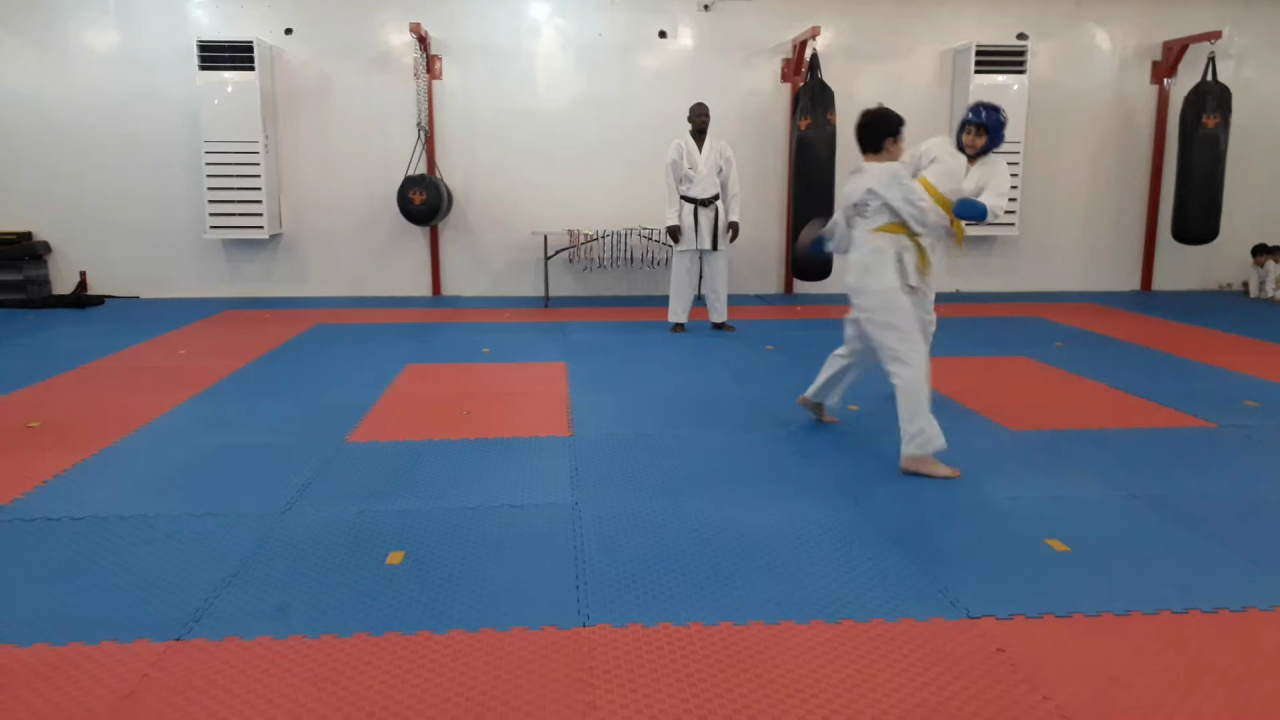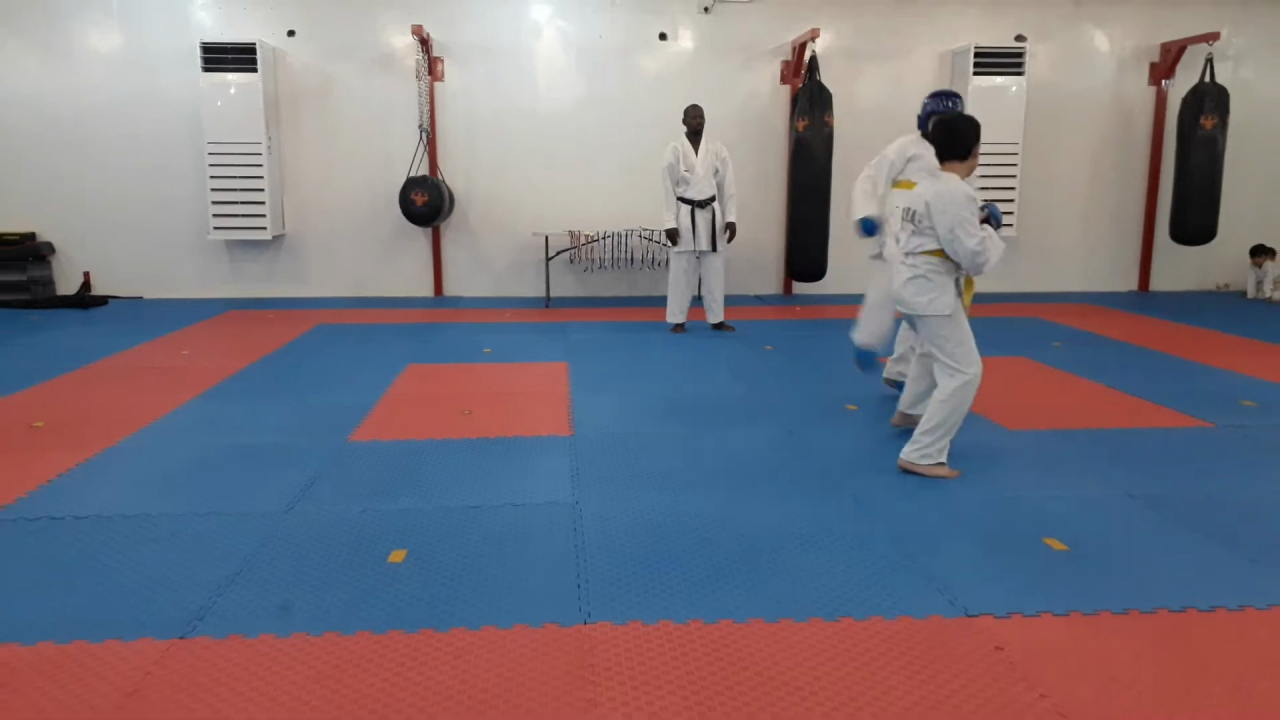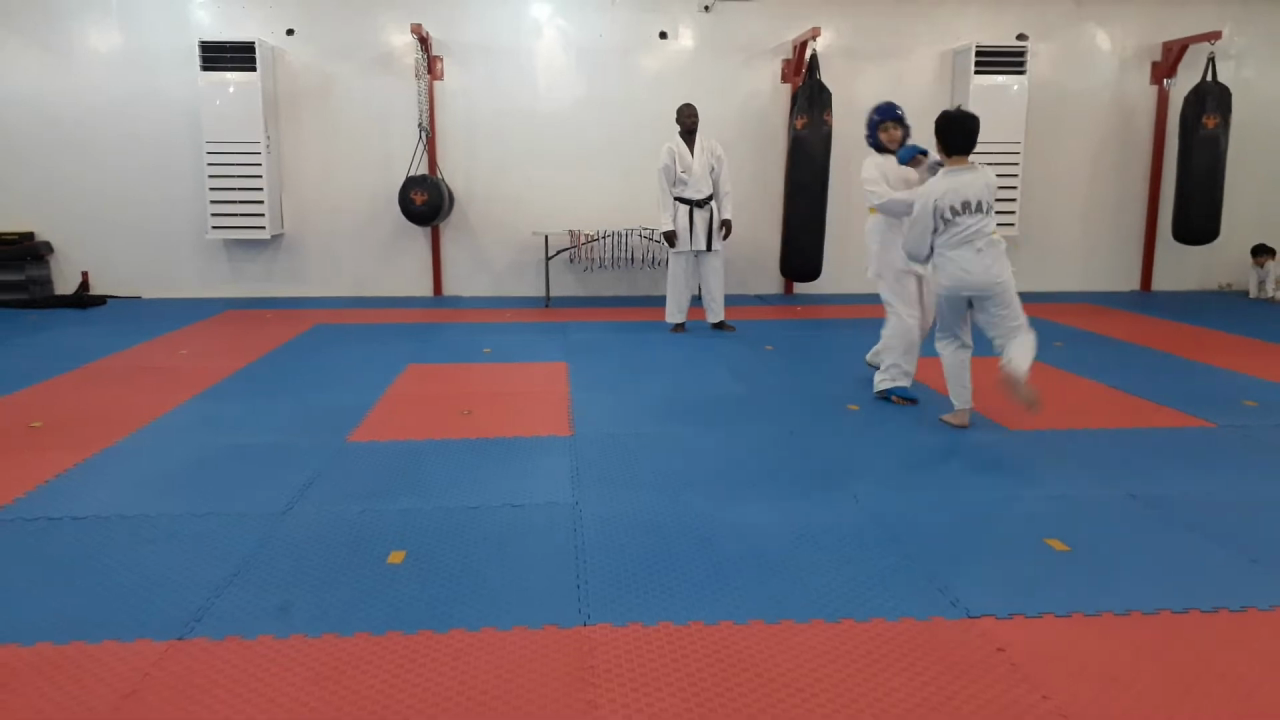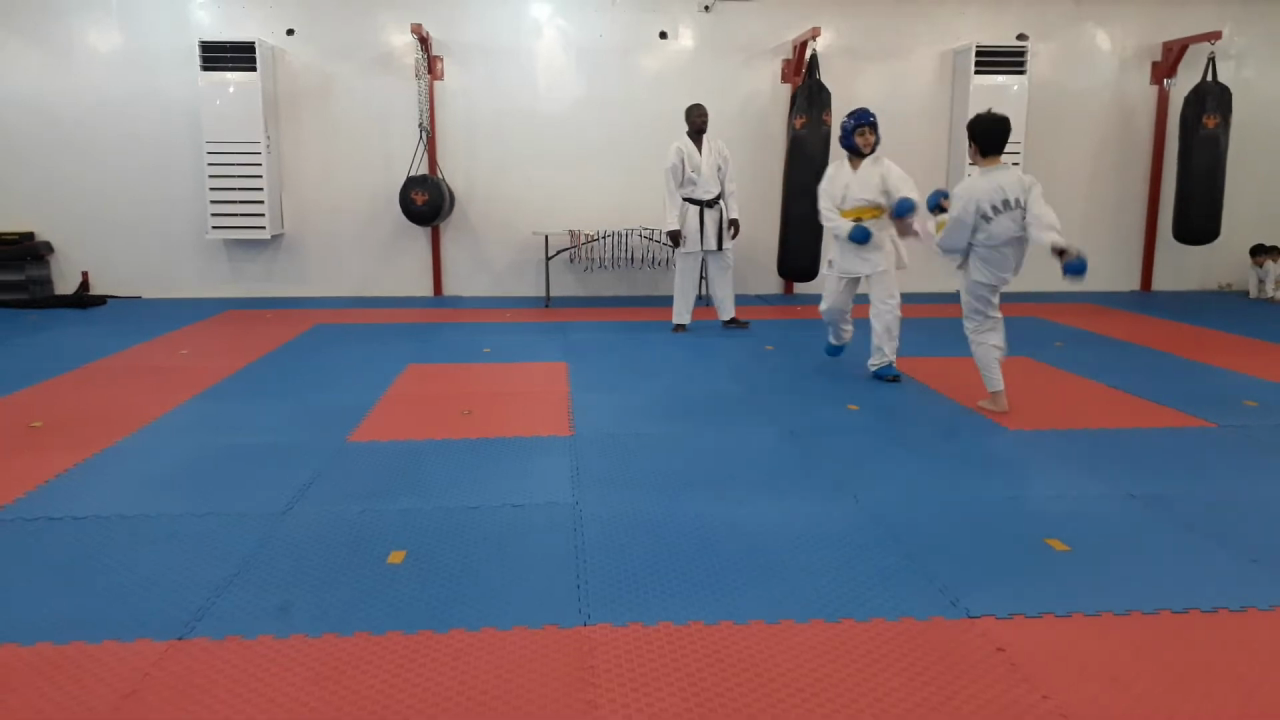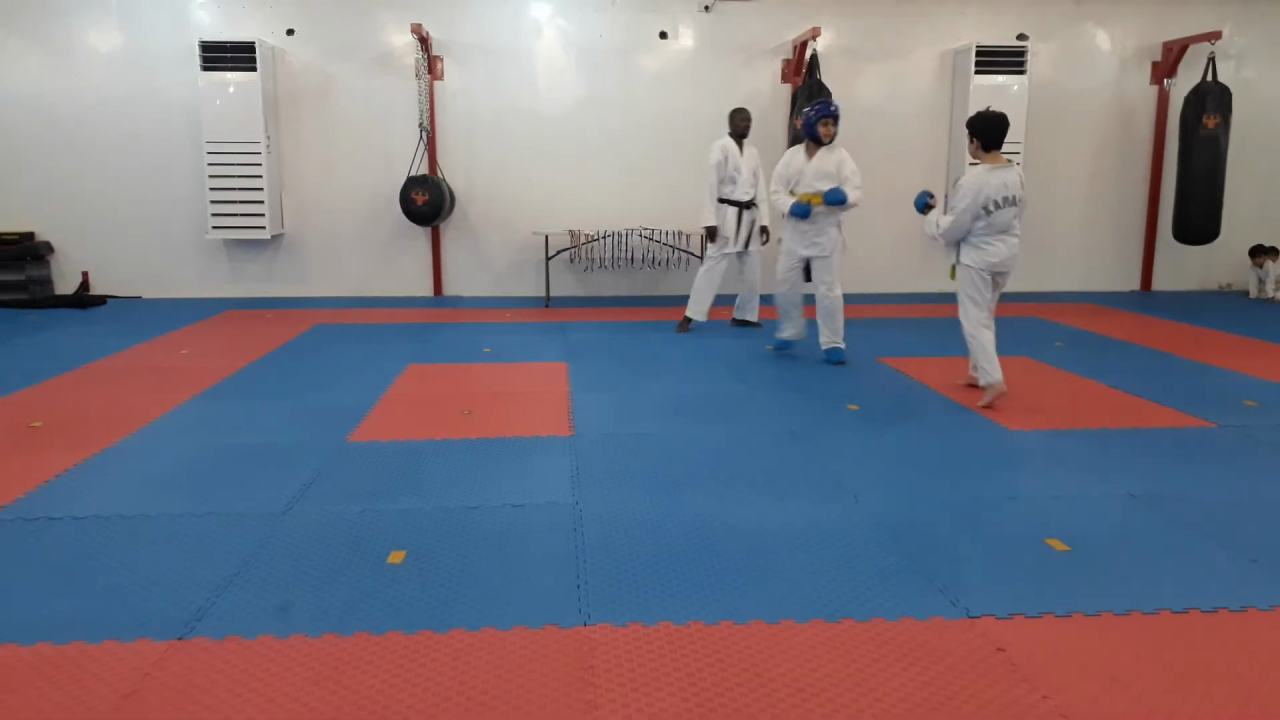
dt=0.4s
person 1, frame 1
left shoulder: (852, 185)
right shoulder: (891, 174)
left elbow: (840, 240)
right elbow: (929, 221)
left wrist: (821, 236)
right wrist: (943, 214)
left hip: (865, 279)
right hip: (881, 281)
left knee: (856, 347)
right knee: (908, 360)
left ankle: (817, 396)
right ankle: (920, 452)
person 1, frame 2
left shoulder: (919, 188)
right shoulder: (957, 195)
left elbow: (897, 233)
right elbow: (976, 259)
right wrist: (989, 230)
left hip: (905, 286)
right hip: (932, 293)
left knee: (932, 351)
right knee: (962, 373)
left ankle: (909, 412)
right ankle: (920, 455)
person 1, frame 3
left shoulder: (931, 192)
right shoulder: (987, 181)
left elbow: (916, 250)
left hip: (951, 277)
right hip: (990, 272)
left knee: (952, 341)
right knee: (1015, 334)
left ankle: (961, 409)
right ankle: (1016, 370)
person 1, frame 4
left shoulder: (967, 190)
right shoulder: (1024, 181)
left elbow: (952, 244)
right elbow: (1042, 219)
left wrist: (947, 215)
right wrist: (1061, 248)
left hip: (984, 269)
right hip: (1009, 259)
left knee: (980, 327)
left ankle: (997, 395)
person 1, frame 5
left shoulder: (972, 182)
right shoulder: (1016, 175)
left elbow: (951, 230)
left wrist: (931, 213)
left hip: (977, 257)
right hip: (1006, 254)
left knee: (975, 319)
right knee: (983, 314)
left ankle: (993, 381)
right ankle: (979, 372)
person 2, frame 1
left shoulder: (997, 170)
right shoulder: (941, 147)
left elbow: (995, 204)
right elbow: (906, 164)
left wrist: (980, 209)
left hip: (928, 236)
person 2, frame 2
right shoulder: (906, 146)
right elbow: (870, 179)
right wrist: (865, 214)
right knee: (891, 289)
left ankle: (900, 371)
right ankle: (867, 344)
person 2, frame 3
left shoulder: (913, 157)
right shoulder: (872, 166)
right elbow: (886, 201)
left wrist: (924, 161)
right hip: (888, 247)
left knee: (922, 315)
right knee: (904, 316)
left ankle: (881, 360)
right ankle: (893, 382)
person 2, frame 4
left shoulder: (885, 168)
right shoulder: (835, 170)
left elbow: (905, 192)
right elbow: (826, 212)
left wrist: (908, 205)
right wrist: (847, 230)
left hip: (878, 245)
right hip: (844, 246)
left knee: (886, 305)
right knee: (832, 305)
left ankle: (884, 363)
right ankle: (838, 337)
person 2, frame 5
left shoulder: (839, 155)
right shoulder: (792, 155)
left elbow: (854, 190)
right elbow: (776, 190)
left wrist: (843, 198)
right wrist: (792, 206)
left hip: (826, 228)
right hip: (797, 226)
left knee: (828, 288)
right knee: (787, 282)
left ankle: (833, 344)
right ankle: (790, 332)
person 3, frame 1
left shoulder: (722, 148)
right shoulder: (678, 148)
left elbow: (731, 185)
right elbow: (672, 186)
left wrist: (733, 218)
right wrist: (672, 220)
left hip: (714, 214)
right hip: (688, 214)
left knee: (717, 269)
right knee: (684, 269)
left ankle: (718, 318)
right ankle: (679, 319)
person 3, frame 2
left shoulder: (717, 149)
right shoulder: (675, 150)
left elbow: (727, 186)
right elbow: (669, 189)
left wrist: (730, 218)
right wrist: (670, 223)
left hip: (711, 215)
right hip: (684, 215)
left knee: (714, 269)
right knee: (682, 270)
left ankle: (716, 318)
right ankle: (678, 320)
person 3, frame 3
left shoulder: (712, 147)
right shoulder: (670, 150)
left elbow: (722, 184)
right elbow: (665, 190)
left wrist: (726, 215)
right wrist: (667, 225)
left hip: (708, 213)
right hip: (683, 215)
left knee: (713, 269)
right knee: (680, 270)
left ankle: (717, 318)
right ankle: (678, 319)
person 3, frame 4
left shoulder: (718, 147)
right shoulder: (678, 149)
left elbow: (728, 183)
right elbow: (672, 190)
left wrist: (733, 215)
right wrist: (672, 225)
left hip: (716, 212)
right hip: (691, 214)
left knee: (723, 266)
right knee: (687, 270)
left ankle: (727, 315)
right ankle: (681, 320)
person 3, frame 5
left shoulder: (753, 152)
right shoulder: (721, 148)
left elbow: (759, 189)
right elbow: (712, 187)
left wrist: (764, 220)
right wrist: (710, 221)
left hip: (749, 215)
right hip: (727, 214)
left knee: (751, 270)
right knee: (713, 266)
left ankle: (743, 315)
right ankle: (691, 316)
